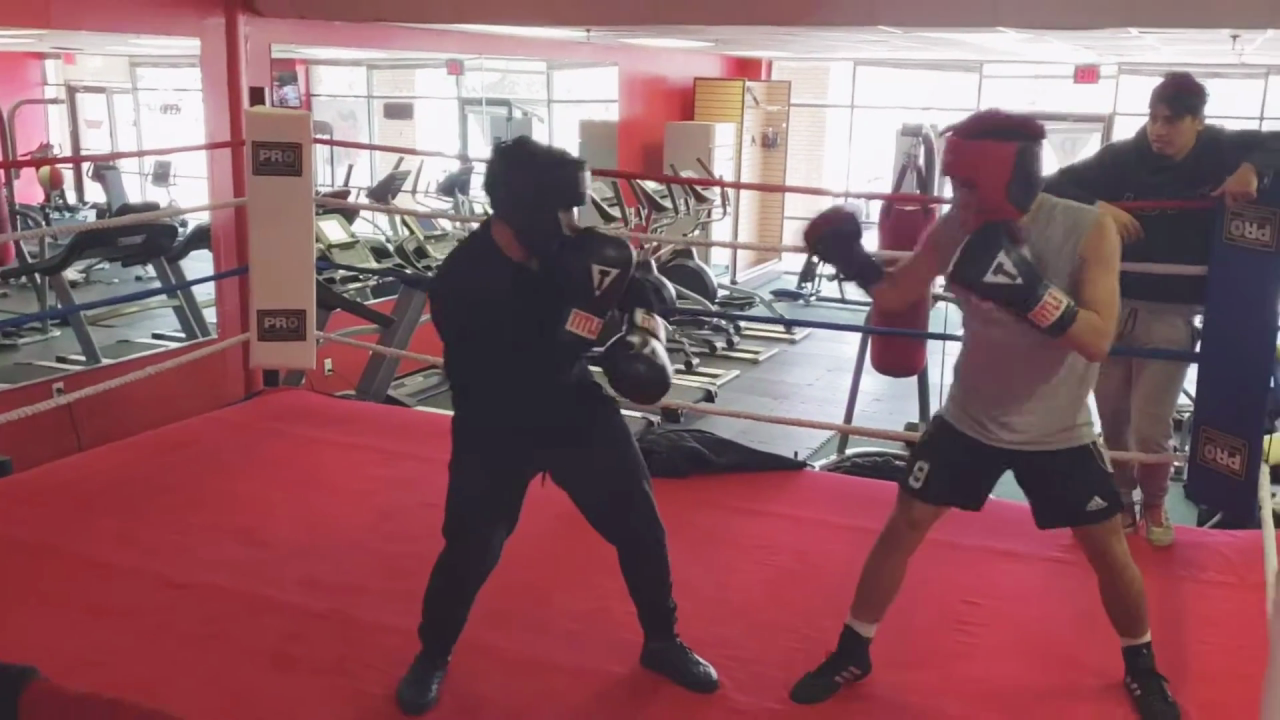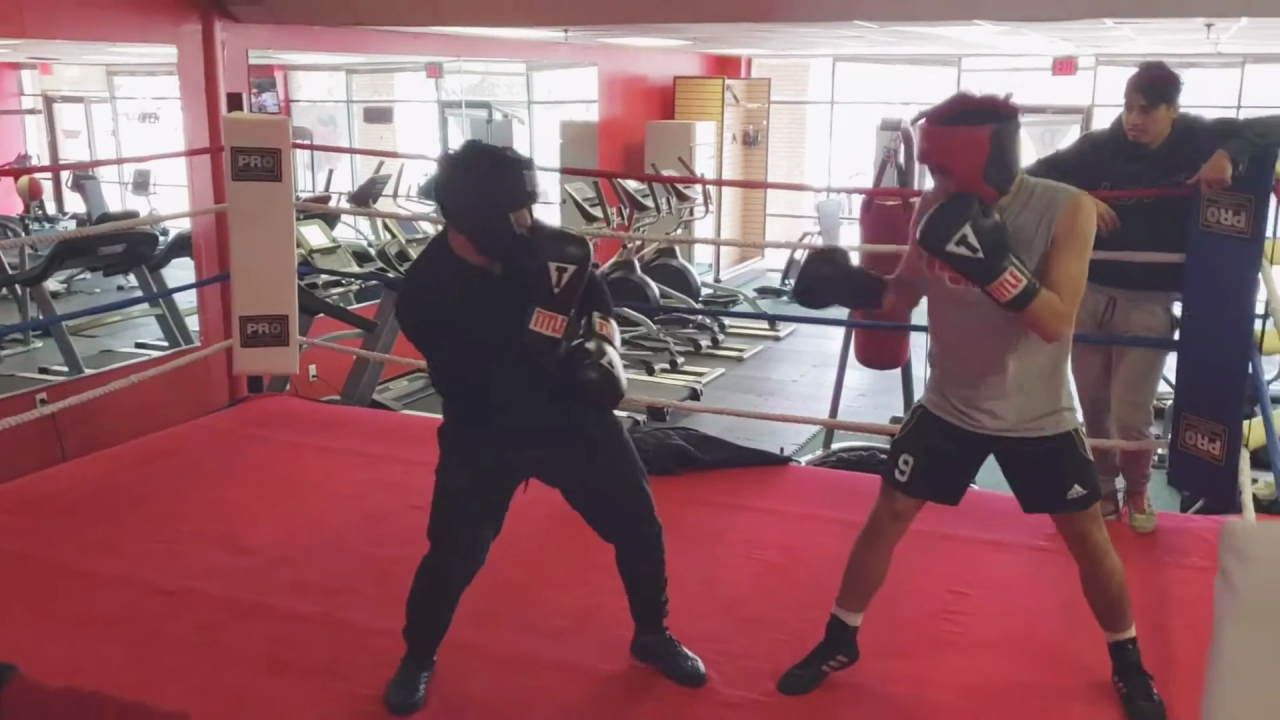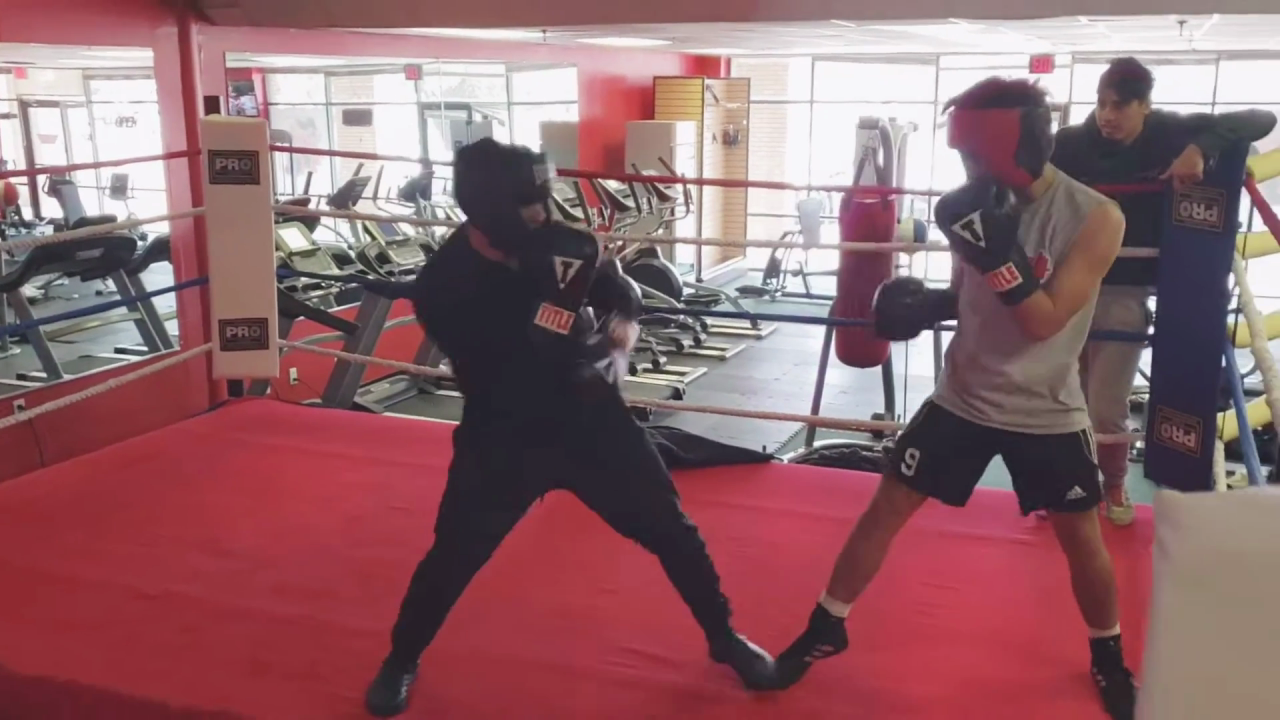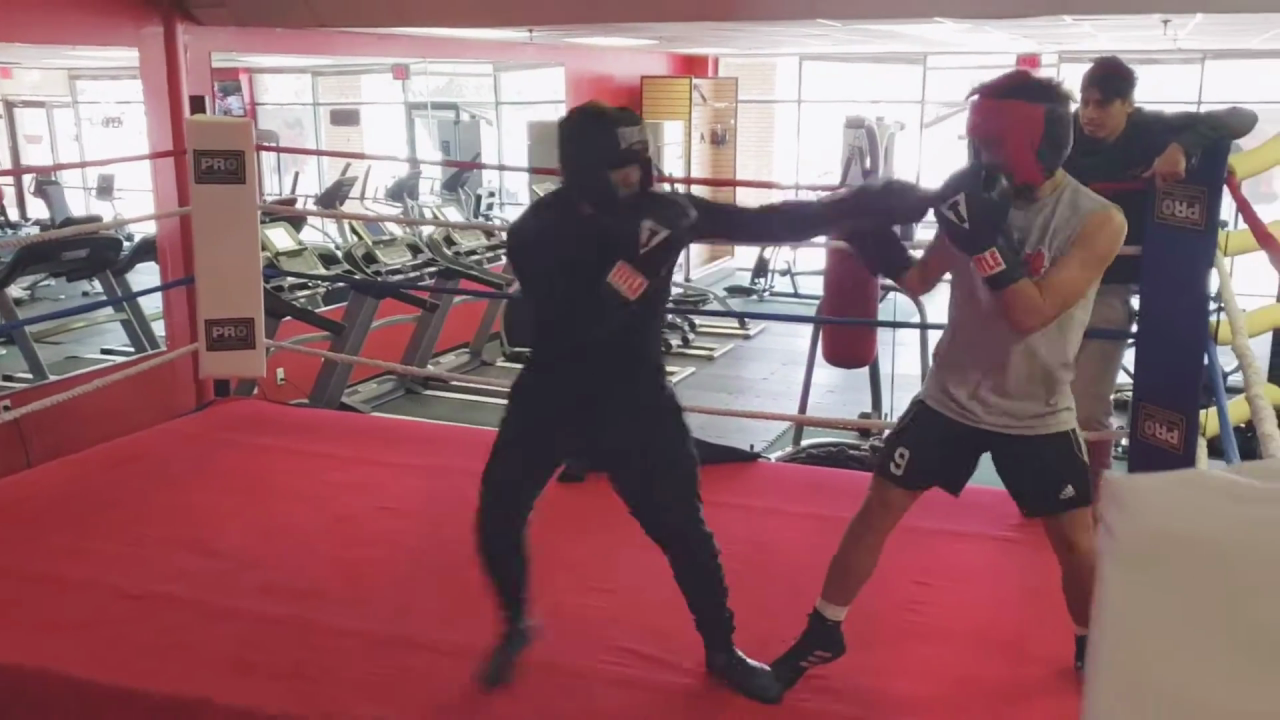
dt=0.2s
person 1, frame 1
left shoulder: (1088, 230)
right shoulder: (958, 227)
left elbow: (1097, 339)
right elbow: (896, 294)
left wrist: (1030, 289)
right wrist: (851, 260)
left hip: (1058, 430)
right hip: (971, 419)
left knee: (1109, 550)
right knee: (902, 528)
left ankle: (1142, 668)
right ankle: (853, 651)
person 1, frame 2
left shoulder: (1066, 210)
right shoulder: (934, 210)
left elbow: (1055, 322)
right elbow: (900, 294)
left wrist: (991, 263)
right wrist: (850, 283)
left hip: (1038, 416)
right hip: (950, 406)
left knee: (1089, 540)
right knee: (887, 517)
left ankle: (1128, 663)
right ankle: (840, 640)
person 1, frame 3
left shoulder: (1096, 217)
right shoulder: (978, 203)
left elbow: (1045, 321)
left wrist: (996, 255)
right wrist: (927, 303)
left hip: (1047, 412)
right hip: (962, 399)
left knee: (1082, 539)
right knee: (886, 509)
left ankle: (1109, 658)
right ankle: (825, 629)
person 1, frame 4
left shoulder: (1098, 221)
right shoulder: (979, 192)
left elbow: (1031, 313)
right elbow: (920, 281)
left wrist: (985, 241)
right wrist: (879, 244)
left hip: (1036, 416)
right hip: (951, 398)
left knee: (1076, 541)
right knee: (880, 508)
left ankle: (1093, 650)
right ankle: (822, 633)
person 2, frame 1
left shoulder: (567, 248)
right shoulder: (463, 282)
left elbow: (645, 287)
right elbow: (524, 377)
left wrist: (647, 337)
right wrist: (587, 307)
left hip: (573, 407)
right hip: (495, 428)
left knee: (640, 526)
right knee: (470, 551)
left ankle: (662, 641)
right ankle: (432, 657)
person 2, frame 2
left shoulder: (533, 247)
right shoulder: (427, 291)
left elbow: (594, 295)
right elbow: (496, 383)
left wrist: (604, 343)
right wrist: (549, 305)
left hip: (567, 408)
right hip: (484, 430)
left knee: (637, 522)
right knee: (454, 552)
left ankle: (652, 635)
right ankle: (418, 657)
person 2, frame 3
left shoulder: (554, 243)
right shoulder: (443, 285)
left elbow: (621, 294)
right elbow: (496, 377)
left wrist: (616, 344)
right wrist: (559, 305)
left hip: (587, 416)
right hip: (503, 434)
left knee: (670, 530)
right knee: (455, 552)
left ankle: (723, 636)
right ankle: (402, 658)
person 2, frame 4
left shoulder: (656, 211)
right shoulder: (537, 236)
left elbow: (759, 223)
right elbow: (576, 330)
left wrist: (863, 205)
right wrist: (637, 260)
left hip: (633, 397)
right hip: (550, 397)
left knee: (681, 530)
right knee: (498, 516)
left ankle: (721, 650)
right ankle: (516, 625)
person 3, frame 1
left shoulder: (1223, 152)
right shoulder: (1121, 157)
right elbow: (1051, 187)
right wrist: (1098, 207)
left hip: (1171, 312)
left knee: (1151, 427)
right knee: (1110, 418)
left ankle: (1154, 506)
right ankle: (1118, 505)
person 3, frame 2
left shoulder: (1200, 139)
right shoulder: (1099, 146)
right elbow: (1030, 177)
left wrist: (1228, 155)
left hip: (1150, 299)
right hip: (1089, 292)
left knee: (1132, 415)
right knee: (1093, 406)
left ankle: (1137, 493)
right ankle: (1103, 492)
person 3, frame 3
left shoulder: (1173, 133)
right shoulder: (1074, 140)
left wrist: (1198, 149)
left hip: (1126, 293)
left knee: (1108, 407)
left ankle: (1114, 487)
person 3, frame 4
left shoulder: (1154, 132)
left elbow: (1242, 118)
left wrist: (1182, 147)
left hip: (1111, 289)
left knee: (1090, 403)
left ankle: (1096, 485)
